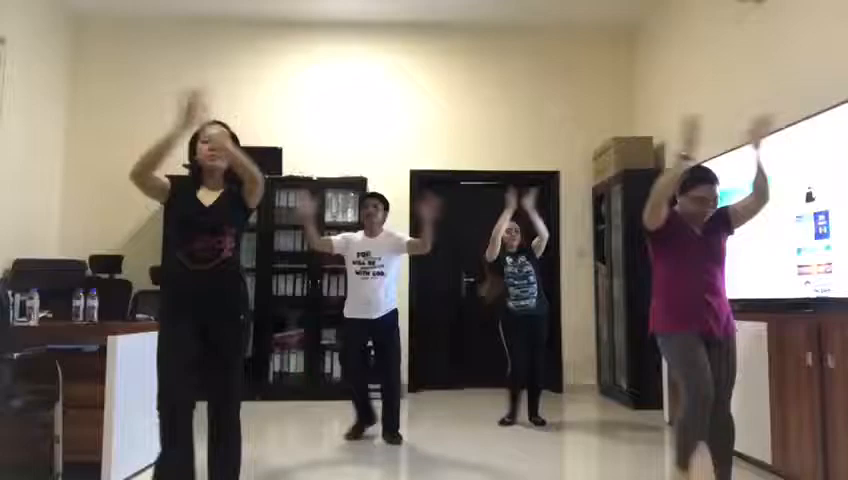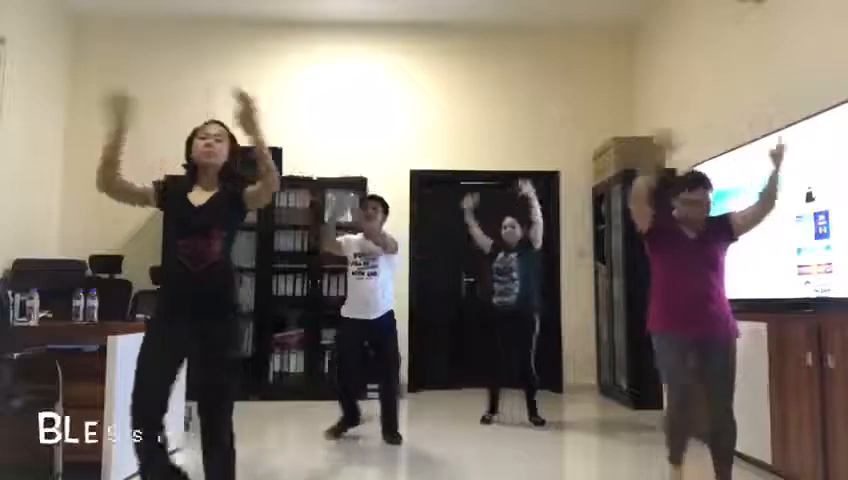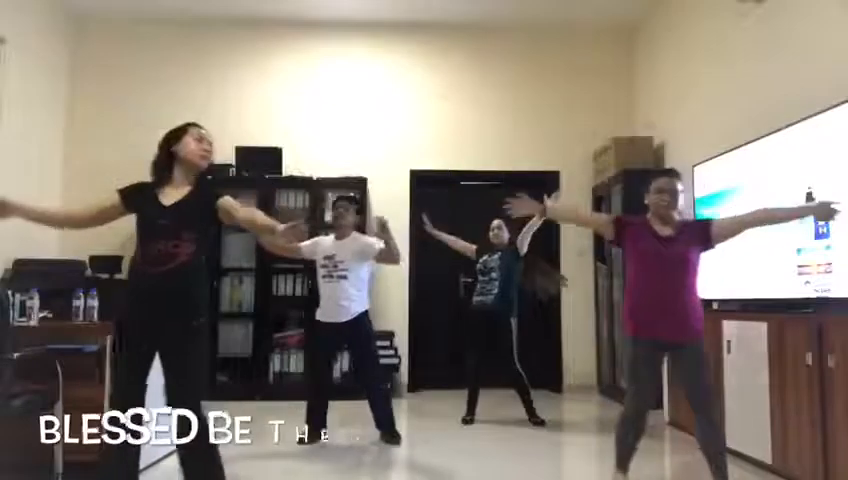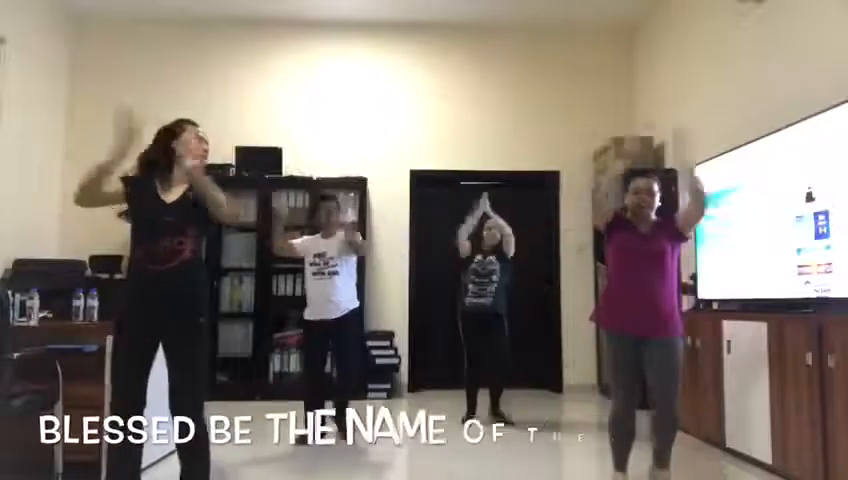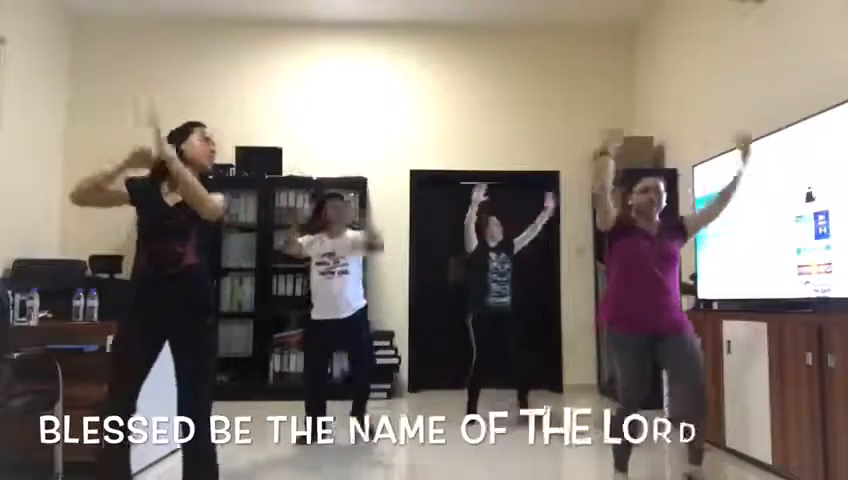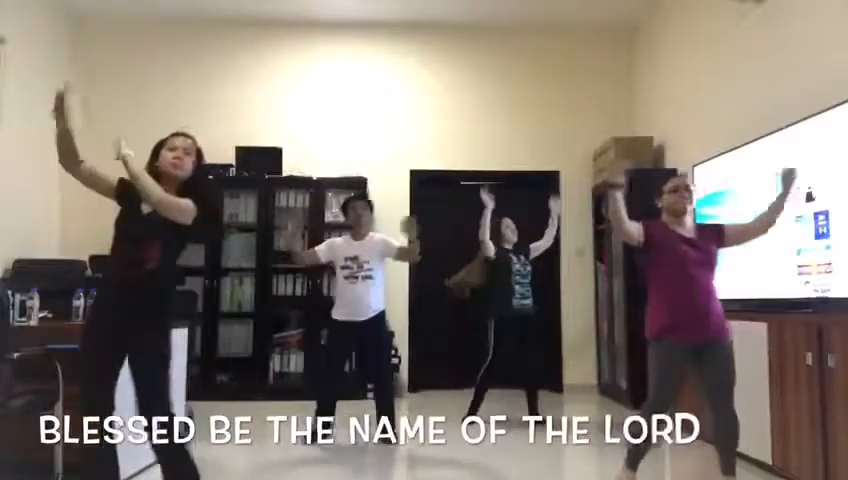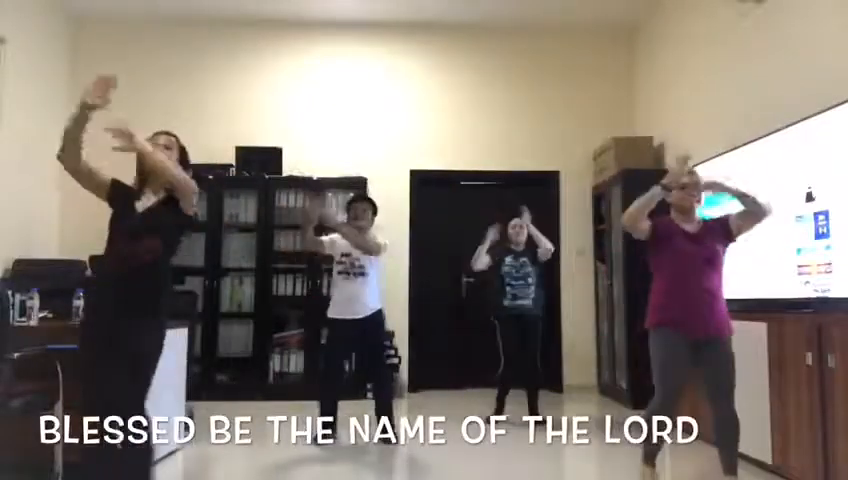
dt=0.3s
person 1, frame 1
left shoulder: (242, 195)
right shoulder: (175, 192)
left elbow: (256, 178)
right elbow: (139, 173)
left wrist: (224, 140)
right wrist: (183, 128)
left hip: (226, 311)
right hip: (179, 310)
left knee: (225, 408)
right knee: (174, 405)
person 1, frame 2
left shoulder: (237, 197)
right shoulder: (170, 192)
left elbow: (271, 184)
right elbow: (109, 184)
left wrist: (254, 132)
right wrist: (118, 130)
left hip: (217, 311)
right hip: (171, 309)
left knee: (216, 410)
right knee: (145, 405)
person 1, frame 3
left shoulder: (209, 197)
right shoulder: (140, 194)
left elbow: (244, 217)
right elbow: (76, 219)
left wrist: (278, 229)
left hip: (185, 313)
right hip: (137, 312)
left knee: (185, 409)
right knee: (124, 408)
person 1, frame 4
left shoulder: (204, 192)
right shoulder: (138, 187)
left elbow: (229, 213)
right elbow: (83, 198)
left wrist: (194, 171)
right wrist: (118, 154)
left hip: (187, 310)
right hip: (138, 308)
left knee: (188, 410)
right knee: (126, 406)
person 1, frame 5
left shoulder: (214, 197)
right shoulder: (142, 189)
left elbow: (207, 209)
right elbow: (80, 196)
left wrist: (169, 158)
right wrist: (128, 163)
left hip: (191, 313)
right hip: (144, 309)
left knee: (194, 412)
right knee: (117, 406)
person 1, frame 6
left shoulder: (189, 206)
right shoulder: (128, 193)
left elbow: (159, 202)
right elbow: (72, 165)
left wrist: (128, 157)
right wrist: (62, 120)
left hip: (150, 318)
right hip: (106, 313)
left knee: (155, 412)
right knee: (95, 410)
person 1, frame 7
left shoulder: (181, 203)
right shoulder: (121, 194)
left elbow: (186, 185)
right elbow: (69, 159)
left wrist: (137, 144)
right wrist: (84, 110)
left hip: (144, 315)
right hip: (101, 310)
left knee: (128, 407)
right knee: (95, 411)
person 2, frame 1
left shoulder: (721, 222)
right shoulder: (661, 225)
left elbow: (760, 197)
right elbow: (657, 195)
left wrist: (757, 150)
right wrist: (686, 154)
left hip: (719, 326)
right hip: (676, 327)
left knee: (721, 405)
right knee: (699, 393)
person 2, frame 2
left shoulder: (721, 228)
right shoulder: (658, 228)
left elbow: (765, 205)
right elbow: (638, 198)
left wrist: (776, 170)
left hip: (717, 330)
right hip: (671, 330)
left knee: (722, 407)
right knee: (681, 397)
person 2, frame 3
left shoulder: (697, 231)
right shoulder: (629, 229)
left elbow: (750, 220)
right elbow: (584, 217)
left wrist: (806, 210)
right wrist: (541, 208)
left hip: (687, 333)
right hip: (643, 332)
left knee: (705, 406)
right knee: (637, 405)
person 2, frame 4
left shoulder: (672, 229)
right shoulder: (613, 225)
left elbow: (699, 205)
right elbow: (602, 197)
left wrist: (688, 170)
right wrist: (618, 168)
left hip: (663, 330)
right hip: (621, 328)
left knee: (666, 403)
right knee: (624, 402)
person 2, frame 5
left shoulder: (675, 229)
right shoulder: (618, 228)
left elbow: (717, 206)
right elbow: (602, 192)
left wrist: (741, 168)
right wrist: (607, 153)
left hip: (672, 325)
right hip: (628, 328)
left knee: (695, 393)
right knee: (631, 401)
person 2, frame 6
left shoulder: (710, 234)
right shoulder: (651, 233)
left elbow: (758, 227)
right elbow: (621, 226)
left wrist: (784, 194)
right wrist: (616, 188)
left hip: (713, 332)
right hip: (669, 334)
left knee: (724, 409)
right knee: (657, 406)
person 2, frame 7
left shoulder: (718, 229)
right shoulder: (658, 229)
left elbow: (761, 212)
right elbow: (628, 220)
left wrist: (725, 189)
right wrist: (665, 183)
left hip: (714, 329)
right hip: (669, 327)
left knee: (725, 405)
right knee: (666, 402)
person 3, frame 1
left shoulder: (394, 240)
right shoulder: (349, 240)
left elbow: (423, 247)
right elbow: (318, 244)
left wrist: (427, 221)
right wrist: (308, 218)
left hip: (385, 316)
right hip: (355, 316)
left knee: (390, 372)
right knee: (352, 370)
left ankle: (391, 427)
right ankle: (364, 417)
person 3, frame 2
left shoulder: (387, 240)
right shoulder: (350, 241)
left elbow: (389, 246)
right elbow: (327, 245)
left wrist: (365, 225)
right wrist: (333, 218)
left hip: (382, 317)
right hip: (351, 317)
left knee: (388, 372)
right knee: (343, 369)
left ankle: (390, 427)
right ankle: (350, 416)
person 3, frame 3
left shoulder: (364, 244)
right shoulder: (320, 244)
left elbow: (393, 259)
right elbow: (287, 250)
left wrist: (387, 238)
right wrist: (260, 236)
left hip: (356, 319)
right hip: (325, 320)
left knee: (371, 374)
right knee: (317, 374)
left ankle: (387, 428)
right ankle: (315, 428)
person 3, frame 4
left shoulder: (347, 239)
right shoulder: (308, 242)
left elbow: (359, 248)
right elbow: (281, 248)
left wrist: (345, 228)
right wrist: (280, 224)
left hip: (346, 315)
right hip: (314, 318)
left knee: (347, 370)
right knee: (312, 373)
left ankle: (341, 416)
person 3, frame 5
left shoulder: (355, 238)
right shoulder: (312, 242)
left elbow: (377, 245)
right elbow: (290, 248)
left wrist: (356, 221)
right wrist: (296, 224)
left hip: (354, 315)
right hip: (322, 318)
left knee: (363, 370)
right knee: (315, 374)
left ankle: (359, 417)
right ankle: (315, 428)
person 3, frame 6
left shoulder: (381, 242)
right shoulder: (335, 245)
left elbow: (411, 256)
right elbow: (305, 259)
left wrist: (413, 236)
right wrist: (294, 238)
left hip: (373, 319)
right hip: (342, 320)
left knee: (382, 375)
right knee: (330, 374)
left ankle: (386, 428)
person 3, frame 7
left shoulder: (375, 241)
right shoulder: (335, 241)
left elbow: (369, 249)
right elbow: (310, 244)
left wrist: (337, 225)
right wrist: (310, 222)
left hip: (370, 317)
right hip: (338, 318)
left knee: (380, 374)
right knee: (330, 374)
left ankle: (385, 426)
right ankle: (328, 427)
person 4, frame 1
left shoulder: (531, 252)
right shoulder: (497, 256)
left elbow: (544, 234)
right elbow: (495, 235)
left wrist: (530, 209)
right wrist: (509, 209)
left hip: (537, 316)
right hip: (511, 318)
left knee: (537, 364)
right knee: (517, 363)
left ankle: (534, 412)
right ankle: (512, 411)
person 4, frame 2
left shoulder: (530, 248)
right shoulder: (495, 249)
left elbow: (537, 223)
right elbow: (475, 230)
left wrist: (531, 196)
right wrist: (468, 210)
left hip: (526, 313)
right hip: (500, 314)
left knee: (527, 362)
right knee: (497, 360)
left ankle: (532, 410)
right ankle: (491, 409)
person 4, frame 3
left shoulder: (514, 252)
right shoulder: (481, 252)
left elbow: (528, 231)
right elbow: (455, 243)
left wrist: (543, 214)
right wrist: (432, 230)
left hip: (503, 316)
right hip: (478, 315)
left knee: (512, 364)
right knee: (474, 363)
left ankle: (531, 411)
right ankle: (471, 409)
person 4, frame 4
left shoulder: (504, 252)
right shoulder: (471, 252)
left elbow: (509, 233)
right elbow: (461, 235)
left wrist: (490, 211)
right wrist: (479, 212)
left hip: (495, 316)
right hip: (470, 315)
left knee: (498, 361)
right knee: (473, 362)
left ankle: (496, 408)
right ankle: (470, 410)
person 4, frame 5
left shoulder: (508, 248)
right shoulder: (476, 249)
left elbow: (532, 231)
right elbow: (469, 226)
left wrist: (547, 211)
right wrist: (475, 203)
left hip: (506, 314)
right hip: (482, 314)
left knee: (515, 358)
right knee: (480, 361)
left ankle: (524, 403)
right ankle: (471, 410)
person 4, frame 6
left shoulder: (524, 252)
right shoulder: (495, 253)
left elbow: (547, 240)
right elbow: (484, 238)
left wrist: (554, 215)
right wrist: (488, 210)
left hip: (527, 316)
right hip: (503, 317)
left knee: (532, 364)
right knee: (494, 361)
left ankle: (534, 411)
right ankle: (473, 410)
person 4, frame 7
left shoulder: (534, 253)
right shoulder: (499, 253)
left elbow: (550, 249)
right elbow: (475, 265)
left wrist: (531, 227)
right wrist: (487, 241)
left hip: (533, 317)
right hip: (507, 316)
left knee: (532, 363)
right knee: (509, 363)
left ankle: (534, 411)
right ankle: (498, 410)
